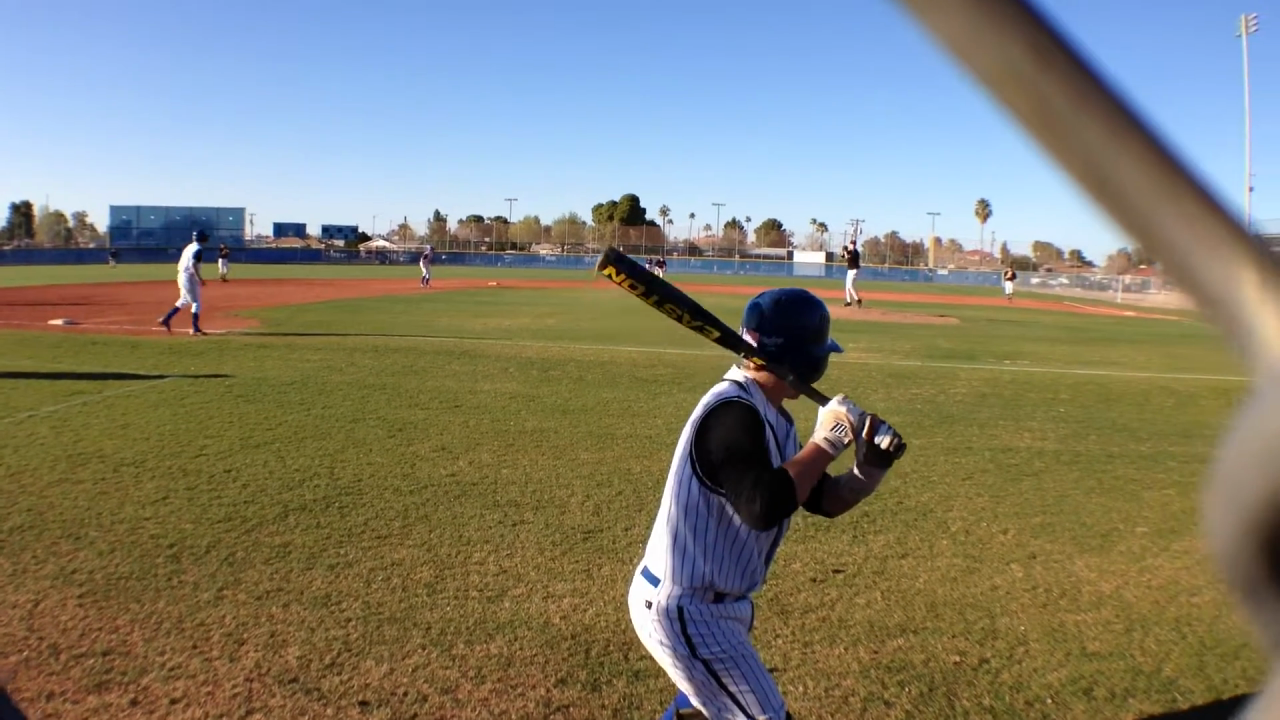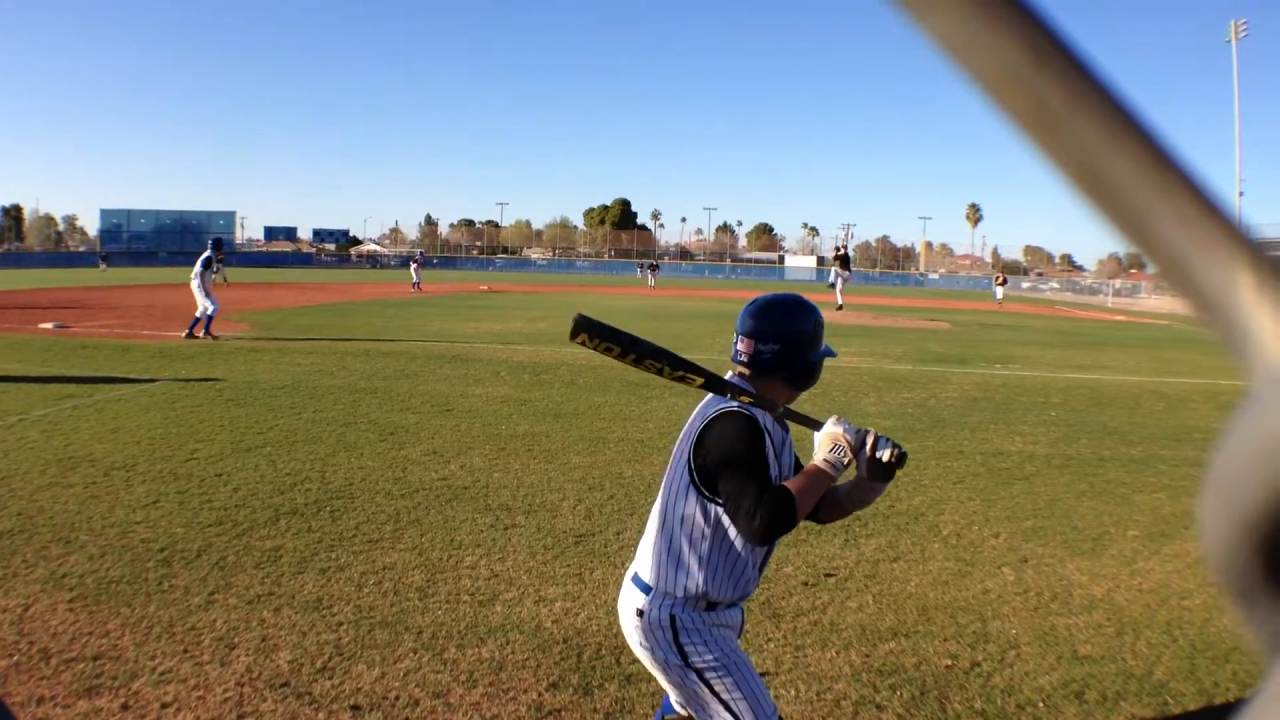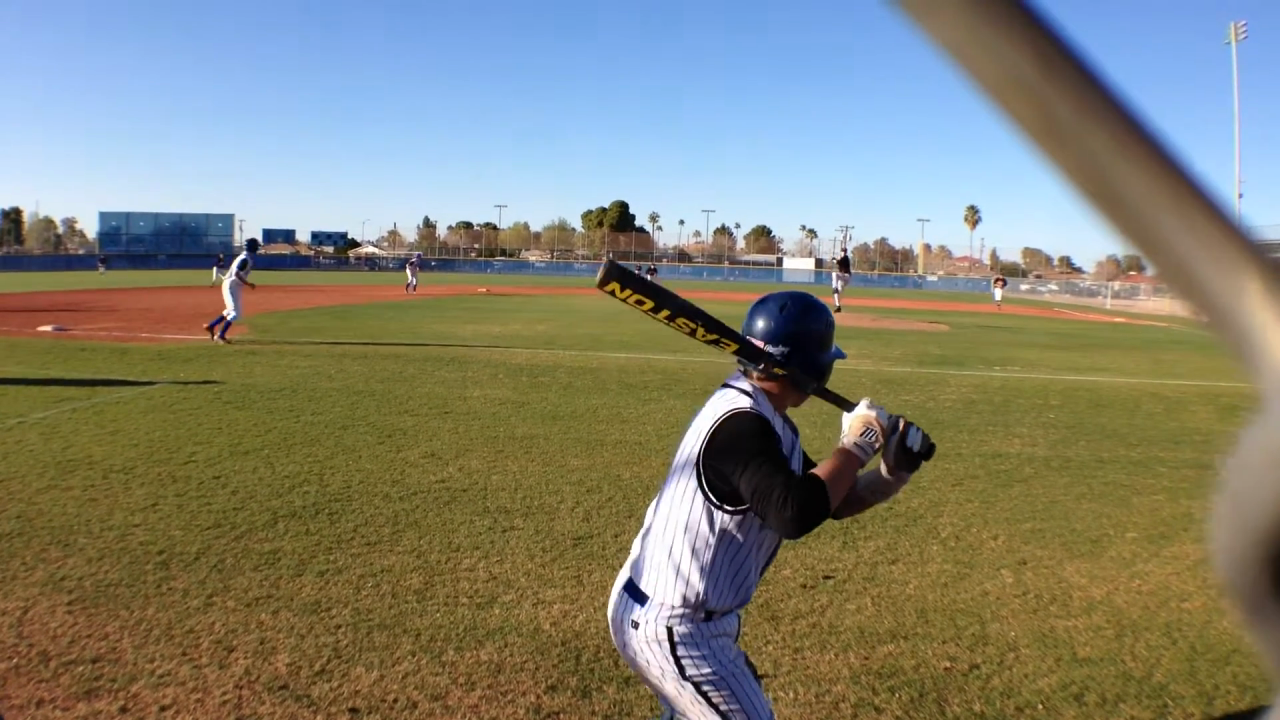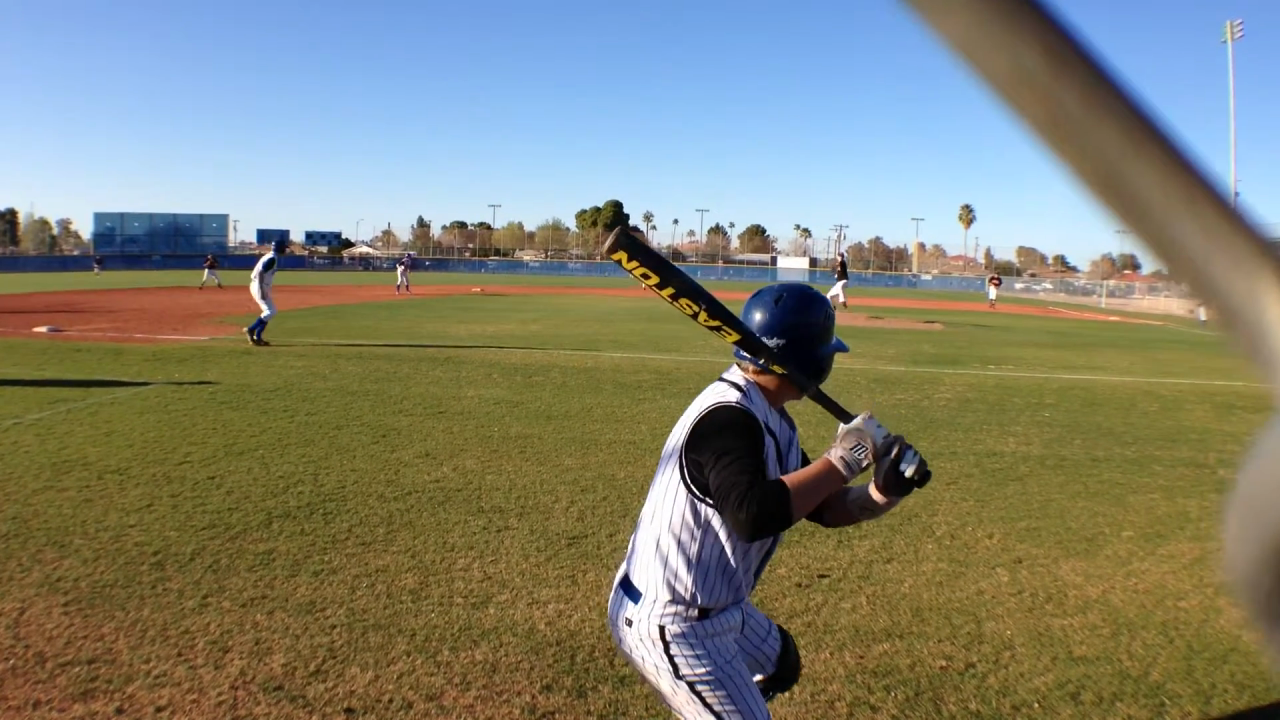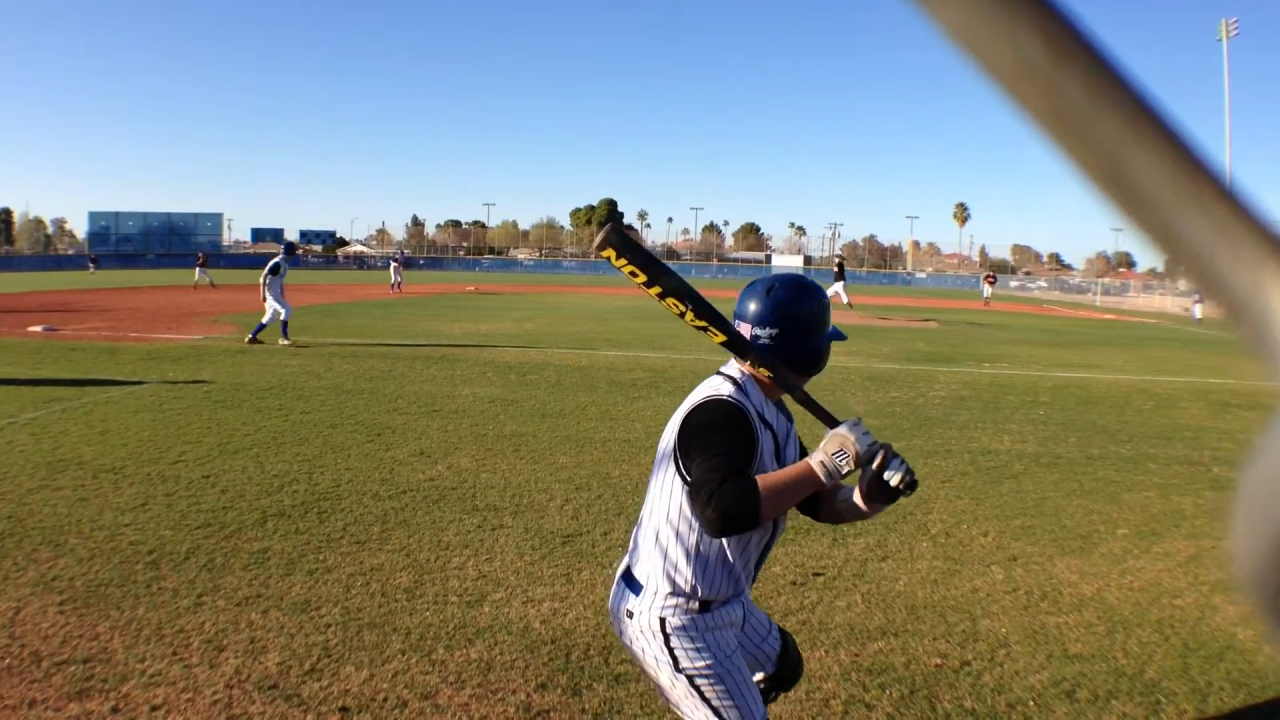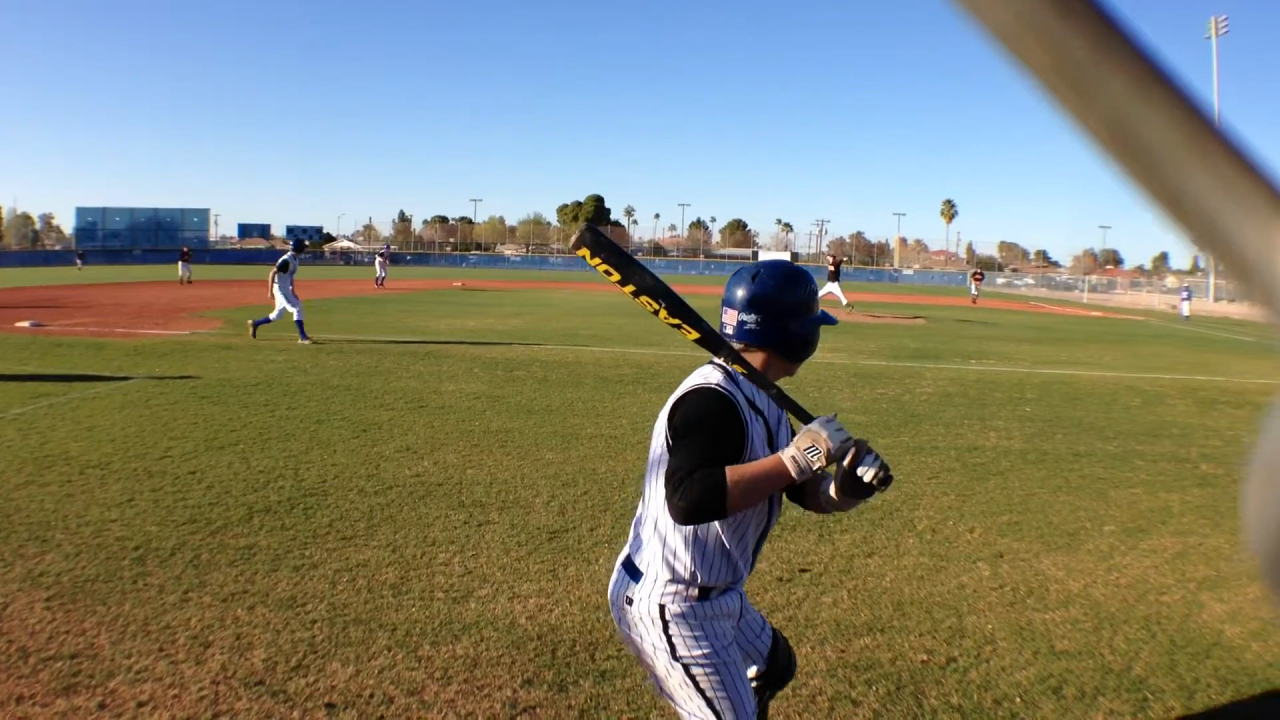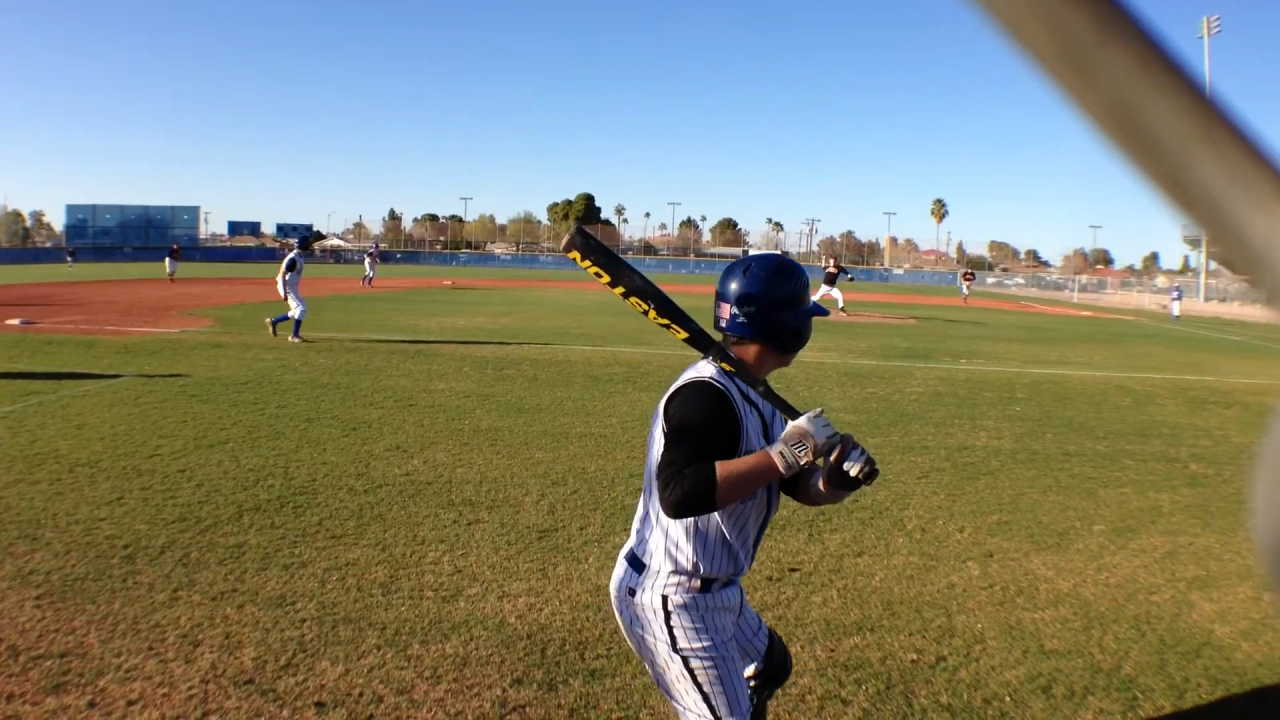
dt=0.3s
person 1, frame 1
left shoulder: (769, 415)
right shoulder: (734, 411)
left elbow: (824, 500)
right elbow: (764, 508)
left wrist: (868, 469)
right wrist: (827, 441)
left hip: (696, 600)
right hip: (686, 609)
person 1, frame 2
left shoulder: (760, 419)
right shoulder: (734, 422)
left elbow: (817, 506)
right elbow: (761, 522)
left wrist: (870, 481)
right wrist: (828, 461)
left hip: (680, 605)
right hip: (677, 618)
person 1, frame 3
left shoulder: (760, 417)
right shoulder: (742, 425)
left elbow: (828, 499)
right elbow: (793, 515)
left wrist: (893, 472)
right wrist: (857, 446)
left hip: (694, 611)
right hip: (671, 626)
left knee: (741, 685)
person 1, frame 4
left shoulder: (766, 416)
right shoulder: (727, 418)
left elbow: (822, 507)
right elbow: (752, 517)
left wrist: (882, 492)
right wrist: (844, 458)
left hip: (706, 607)
right hip: (670, 624)
left knee: (780, 665)
person 1, frame 5
left shoulder: (769, 409)
right shoulder: (721, 411)
left elbow: (816, 502)
right elbow: (720, 512)
left wrist: (867, 497)
right wrist: (825, 462)
left hip: (717, 601)
right hip: (672, 617)
left knee: (780, 667)
person 1, frame 6
left shoulder: (761, 398)
right shoulder: (711, 399)
left elbow: (806, 491)
right elbow: (689, 500)
left wrist: (845, 488)
right wrist: (797, 458)
left hip: (711, 594)
right hip: (671, 606)
left knee: (772, 668)
person 1, frame 7
left shoulder: (753, 392)
right shoulder: (705, 393)
left elbow: (800, 486)
right elbow: (679, 495)
left wrist: (837, 477)
right wrist: (784, 454)
left hip: (710, 589)
right hip: (672, 598)
left knee: (767, 669)
